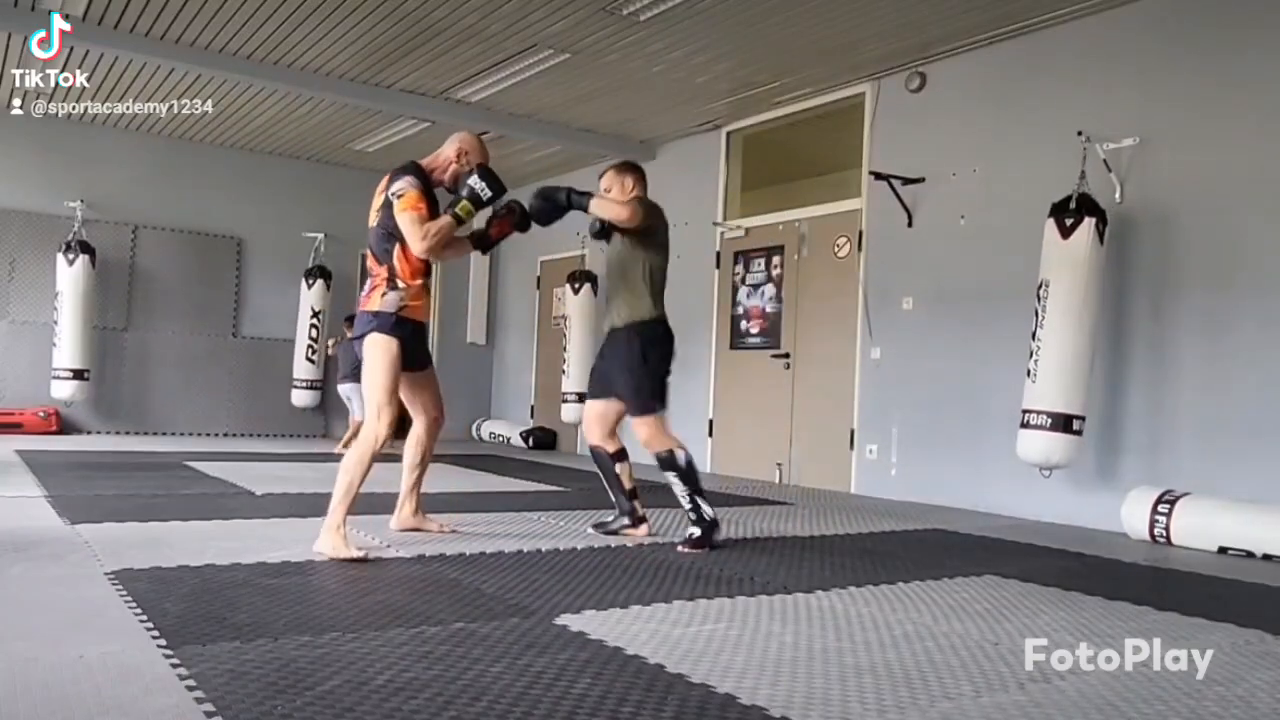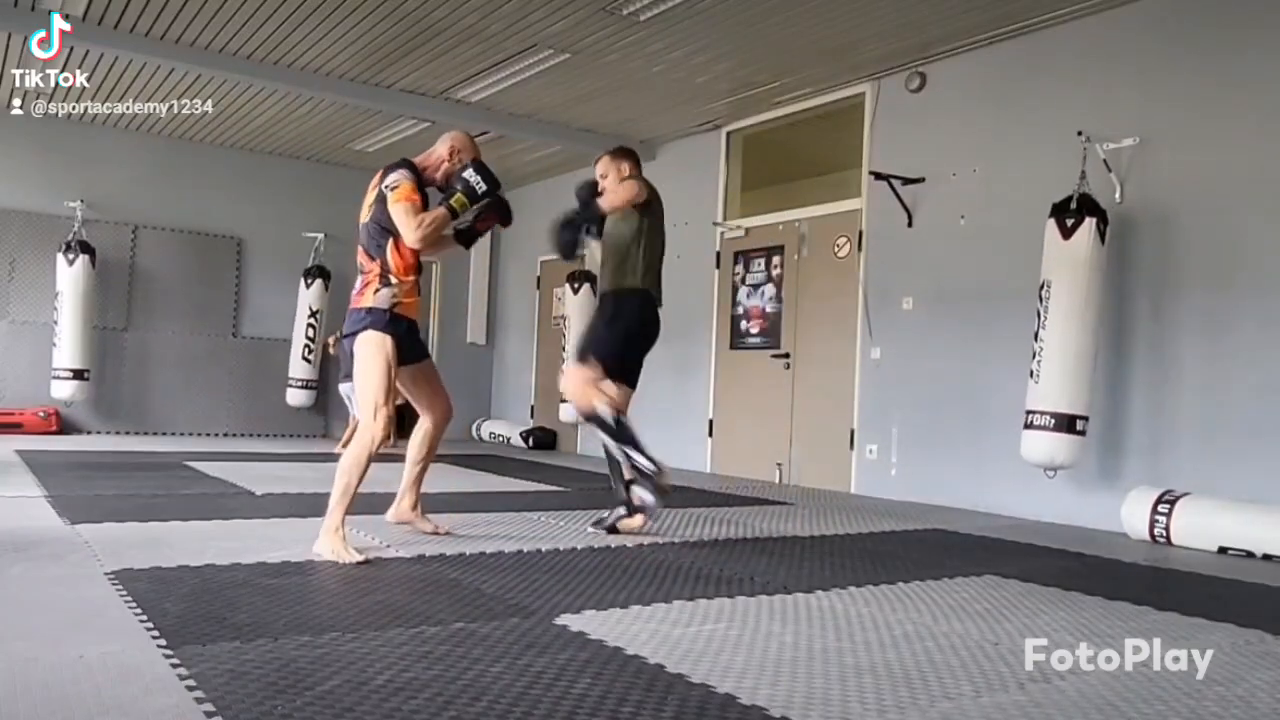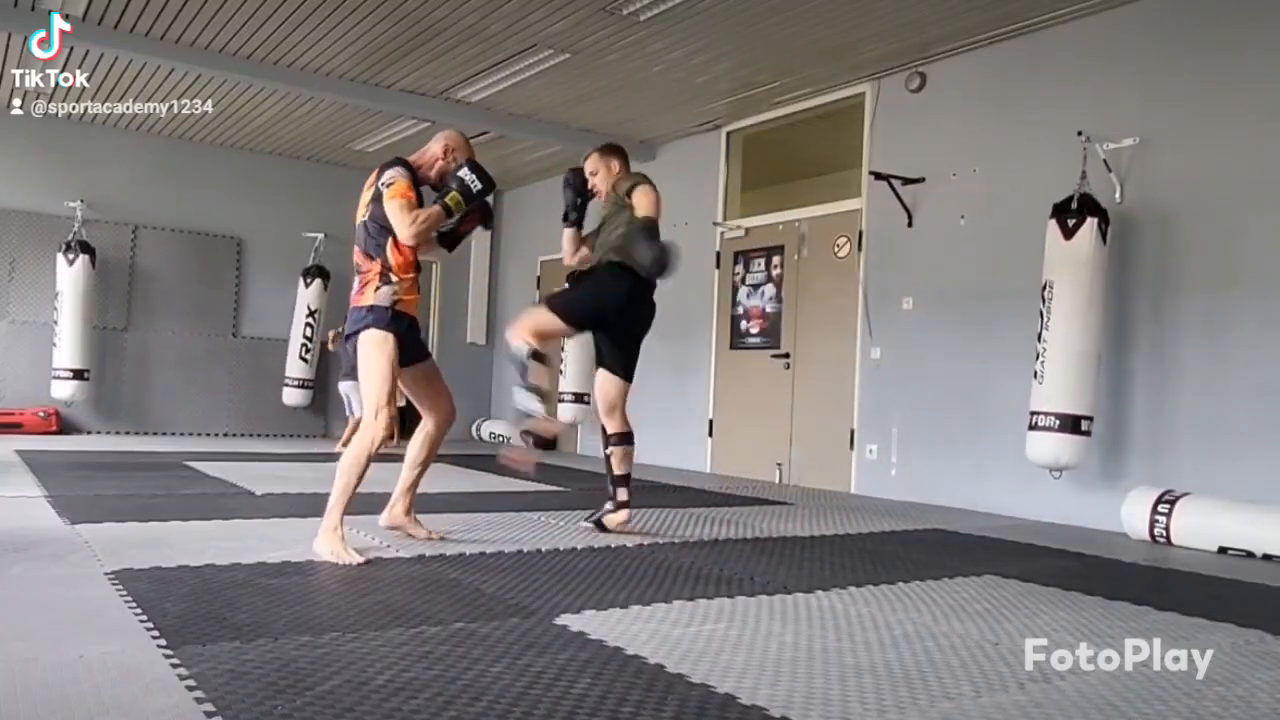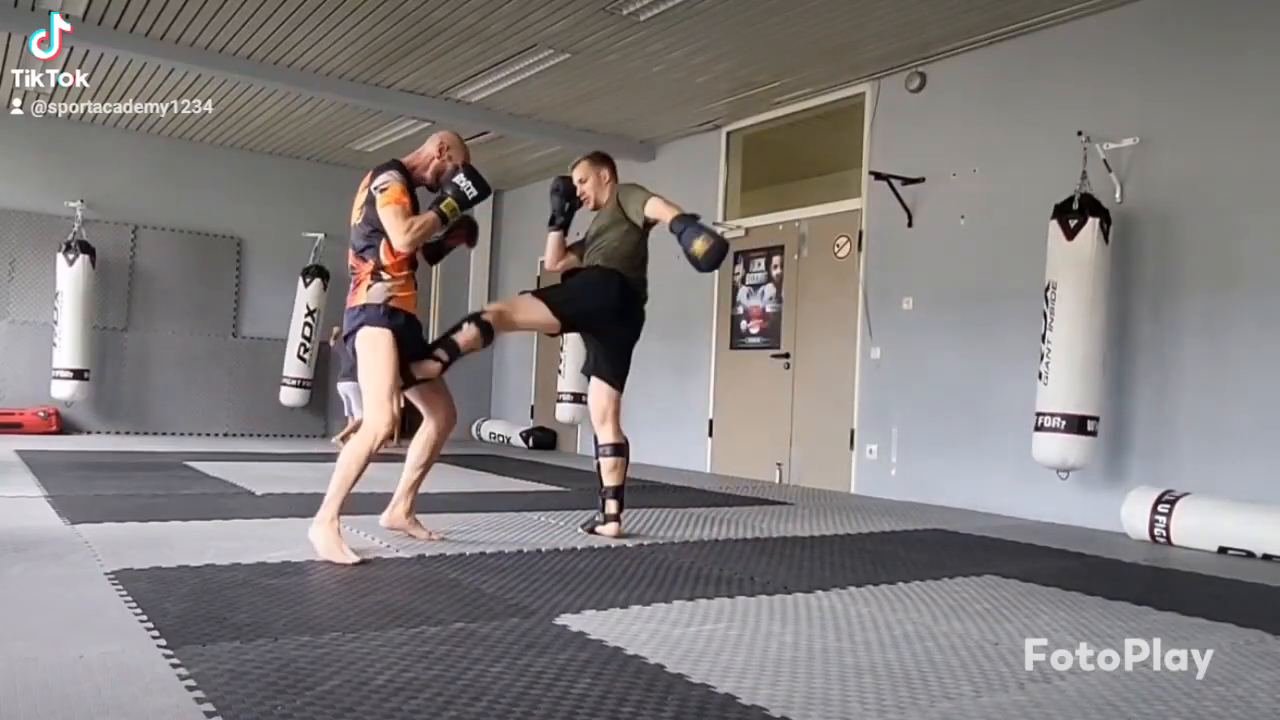
dt=0.1s
person 1, frame 1
left shoulder: (422, 189)
right shoulder: (407, 181)
left elbow: (437, 247)
right elbow: (421, 244)
left wrist: (486, 236)
right wrist: (466, 204)
left hip: (407, 321)
right hip: (384, 317)
left knee: (430, 416)
right knee: (380, 425)
left ankle: (407, 510)
right ankle: (331, 530)
person 1, frame 2
left shoulder: (411, 185)
right shoulder: (400, 176)
left elbow: (423, 245)
right elbow: (416, 234)
left wrist: (473, 228)
right wrist: (461, 198)
left hip: (399, 317)
right hip: (377, 314)
left knee: (438, 410)
right knee: (376, 422)
left ankle: (407, 503)
right ankle: (331, 532)
person 1, frame 3
left shoulder: (407, 185)
right shoulder: (396, 175)
right elbow: (409, 232)
left wrist: (456, 231)
right wrist: (454, 198)
left hip: (401, 317)
right hip: (378, 313)
left knee: (441, 412)
right knee: (378, 423)
left ankle: (400, 508)
right ankle: (330, 531)
person 1, frame 4
left shoulder: (395, 184)
right shoulder: (389, 176)
right elbow: (402, 234)
left wrist: (441, 243)
right wrist: (451, 203)
left hip: (395, 315)
right hip: (375, 312)
left knee: (442, 413)
right knee: (382, 419)
left ankle: (399, 509)
right ankle: (325, 522)
person 2, frame 1
left shoulder: (647, 214)
right shoulder: (628, 235)
left elbow: (624, 212)
left wrist: (573, 197)
right wrist: (605, 236)
left hip: (642, 338)
right hip: (620, 338)
left knee: (652, 436)
right knee: (595, 429)
left ankle: (702, 518)
right ankle: (631, 515)
person 2, frame 2
left shoulder: (639, 191)
right shoulder: (626, 224)
left elbow: (627, 194)
left wrist: (584, 212)
right wrist: (595, 224)
left hip: (627, 306)
right hip: (630, 308)
left knee: (577, 387)
right knee: (609, 409)
left ankle: (646, 467)
right ankle: (632, 505)
person 2, frame 3
left shoulder: (631, 183)
right shoulder: (609, 219)
left elbow: (648, 197)
right elbow: (572, 258)
left wrist: (648, 231)
right wrist: (573, 212)
left hip: (614, 286)
right hip: (634, 305)
left knee: (522, 329)
right knee: (610, 407)
left ankle: (538, 427)
right ankle: (620, 501)
person 2, frame 4
left shoulder: (625, 199)
right shoulder: (596, 233)
left elbow: (657, 206)
right elbow: (553, 262)
left wrist: (686, 225)
right wrist: (560, 217)
left hip: (601, 289)
right hip: (624, 312)
left knee: (501, 312)
right knee: (605, 419)
left ankle: (434, 361)
right ankle: (611, 513)
